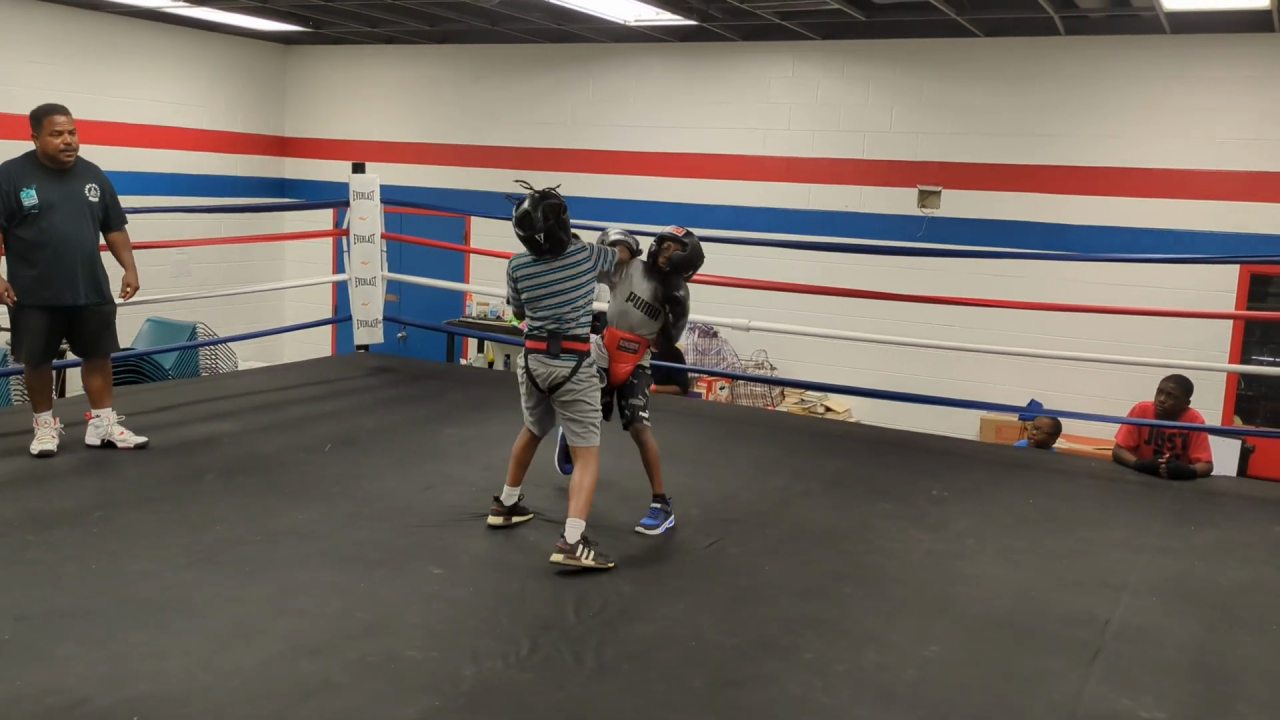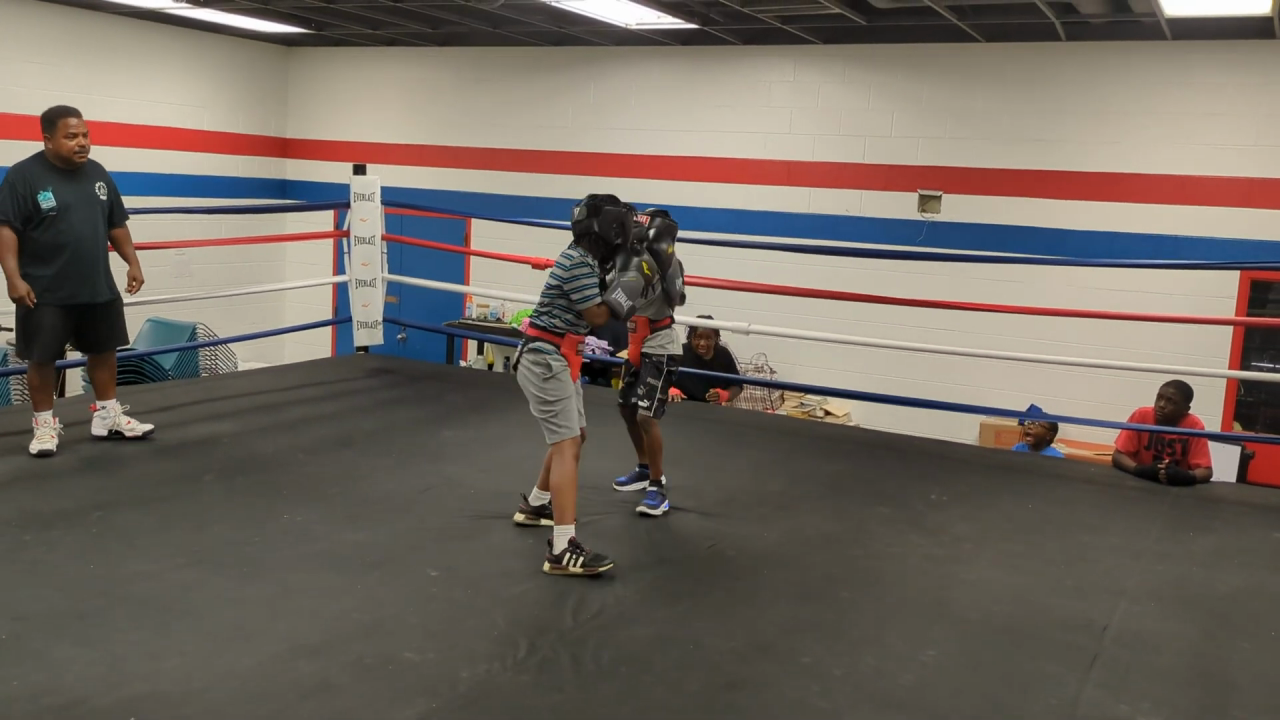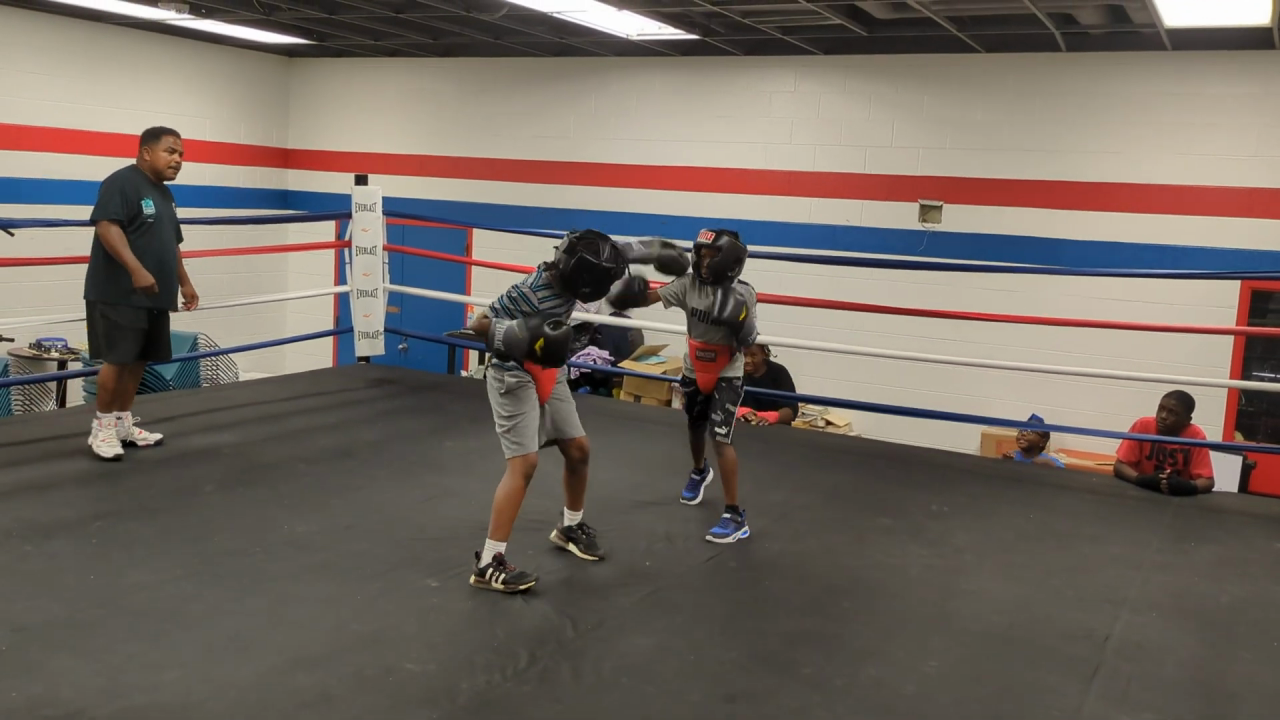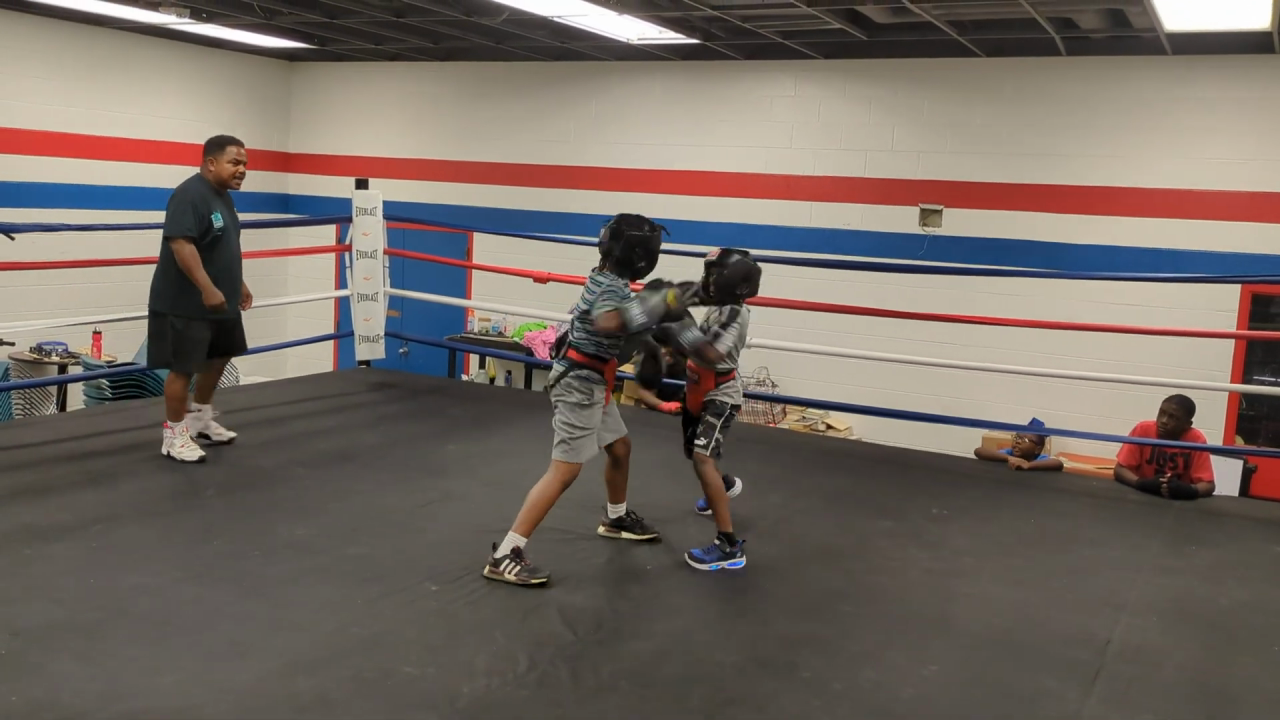
dt=0.7s
person 1, frame 1
left shoulder: (519, 267)
right shoulder: (586, 253)
right elbow: (625, 255)
right wrist: (623, 241)
left hip: (534, 360)
right hip: (574, 364)
left knee: (533, 429)
right knee: (587, 454)
left ankle: (505, 504)
right ankle: (574, 541)
person 1, frame 2
left shoulder: (582, 259)
right shoulder: (581, 263)
left elbow: (579, 308)
right elbow: (597, 316)
left wrist: (620, 276)
right wrist: (630, 281)
left hip: (557, 356)
right hip: (544, 358)
left knee: (574, 436)
right knee: (566, 447)
left ankle: (535, 504)
right ankle: (563, 549)
person 1, frame 3
left shoulder: (572, 274)
right shoulder: (530, 291)
left elbow: (609, 258)
right elbow: (480, 323)
left wrist: (652, 251)
right wrist: (524, 337)
left hip: (547, 375)
right hip: (513, 378)
left knee: (578, 450)
right knee: (523, 465)
left ankle: (571, 527)
right ankle: (489, 562)
person 1, frame 4
left shoulder: (607, 278)
right shoulder: (610, 285)
right elbow: (607, 326)
right wrist: (657, 305)
left hip: (594, 377)
right hip: (581, 382)
left knee: (620, 448)
right knee: (564, 471)
left ankle: (617, 517)
right ankle: (504, 555)
person 2, frame 1
left shoulder: (93, 176)
left elbow: (114, 228)
left wrist: (130, 268)
left hip: (91, 290)
right hip: (33, 293)
left knee: (98, 355)
right knee: (37, 359)
left ankle: (103, 424)
right ankle: (45, 426)
person 2, frame 2
left shoulder: (98, 174)
left elbow: (116, 225)
left wrist: (133, 262)
left hip: (98, 287)
right hip: (45, 292)
left knee: (104, 349)
right knee: (42, 357)
left ankle: (108, 416)
right ankle: (45, 425)
person 2, frame 3
left shoulder: (164, 193)
right shoulder: (122, 183)
right elbow: (107, 227)
left wrist: (184, 283)
right wrist: (136, 270)
left hip: (151, 295)
right hip: (119, 293)
left knee: (137, 359)
right knee: (119, 358)
left ankle: (121, 424)
right ankle: (103, 425)
person 2, frame 4
left shoulder: (223, 196)
right shoulder: (190, 195)
right elbow: (180, 243)
left wrist: (238, 284)
right wrist: (207, 289)
left hip: (219, 300)
right hip: (186, 301)
left knee: (221, 354)
right knee: (184, 366)
left ankle: (199, 416)
right ankle: (175, 434)
person 3, frame 1
left shoulder: (675, 295)
right shoulder: (628, 268)
left elbow: (666, 343)
left wrist: (678, 312)
left hip: (636, 366)
right hip: (602, 358)
left knee: (640, 430)
left ankle: (661, 505)
person 3, frame 2
left shoulder: (667, 264)
left elbow: (676, 299)
left wrist: (664, 259)
left hip: (660, 350)
right hip: (638, 348)
left knee: (646, 416)
right knee: (626, 408)
left ankle: (657, 487)
right ankle: (645, 470)
person 3, frame 3
left shoulder: (743, 293)
right shoulder: (688, 285)
left elbow: (746, 342)
right elbow: (655, 296)
left wrist: (741, 318)
right wrist: (632, 292)
left hip: (727, 375)
right hip: (694, 371)
left knee: (721, 440)
right knee: (694, 430)
left ankle: (734, 515)
right ankle: (700, 471)
person 3, frame 4
left shoulder: (735, 314)
right shoulder: (714, 307)
left elbow: (714, 356)
left wrist: (677, 332)
left hip: (720, 396)
right hip: (697, 393)
left knee: (704, 459)
right knee: (695, 451)
left ankle: (729, 544)
right ankle: (726, 485)
